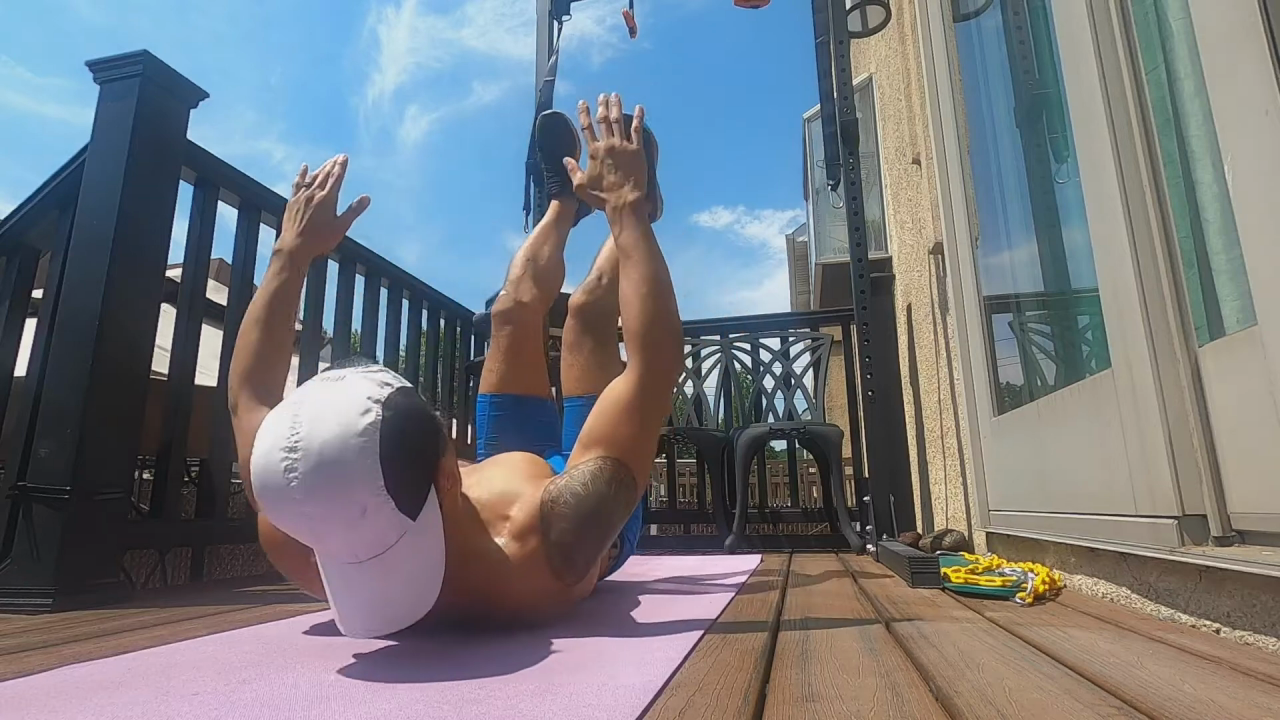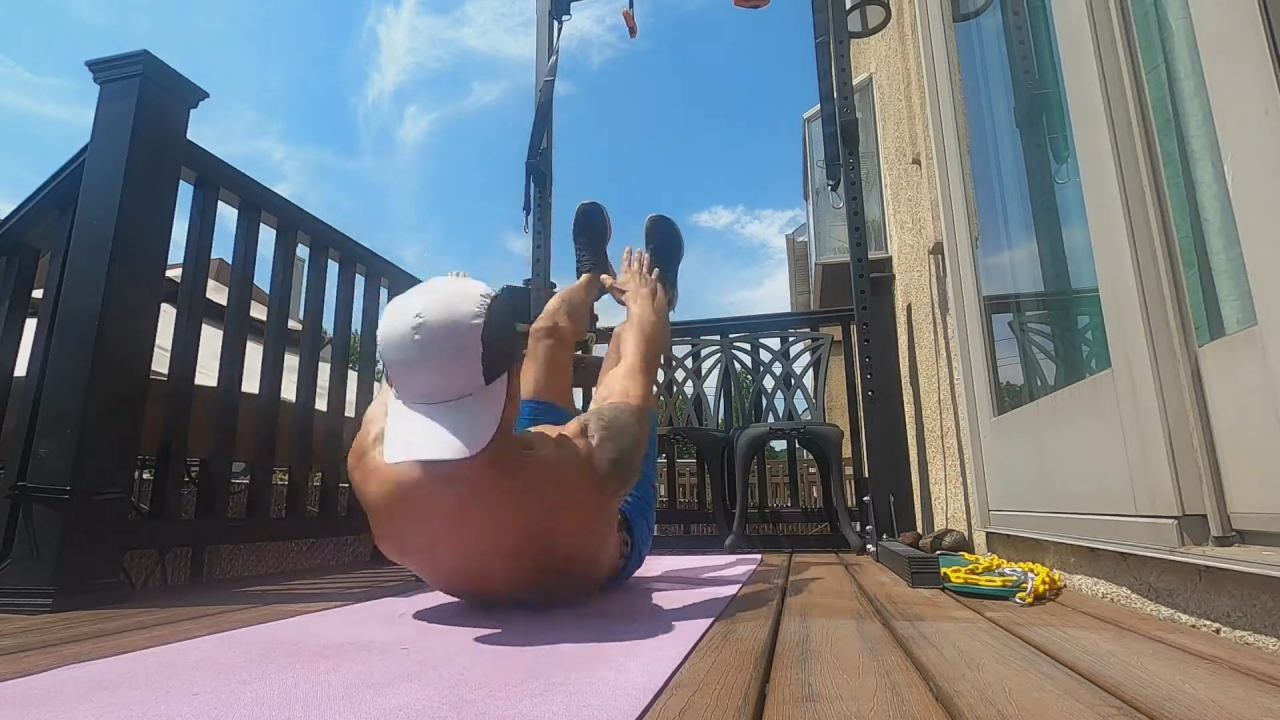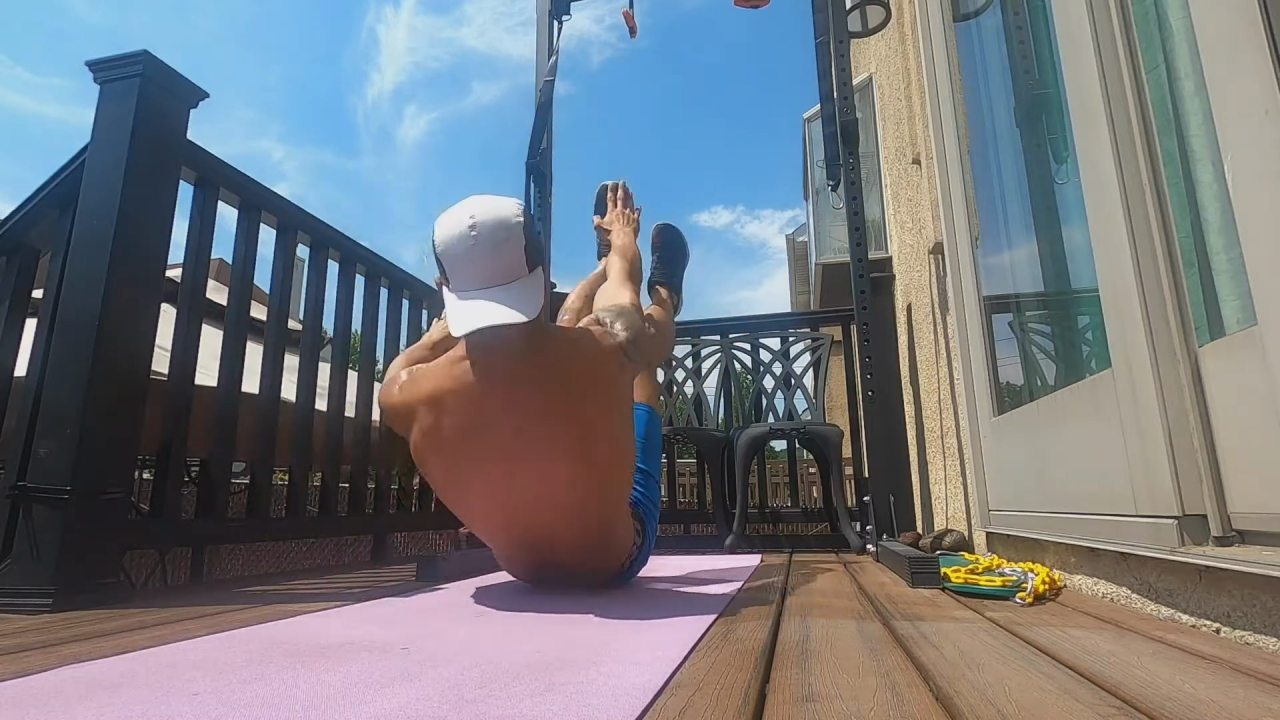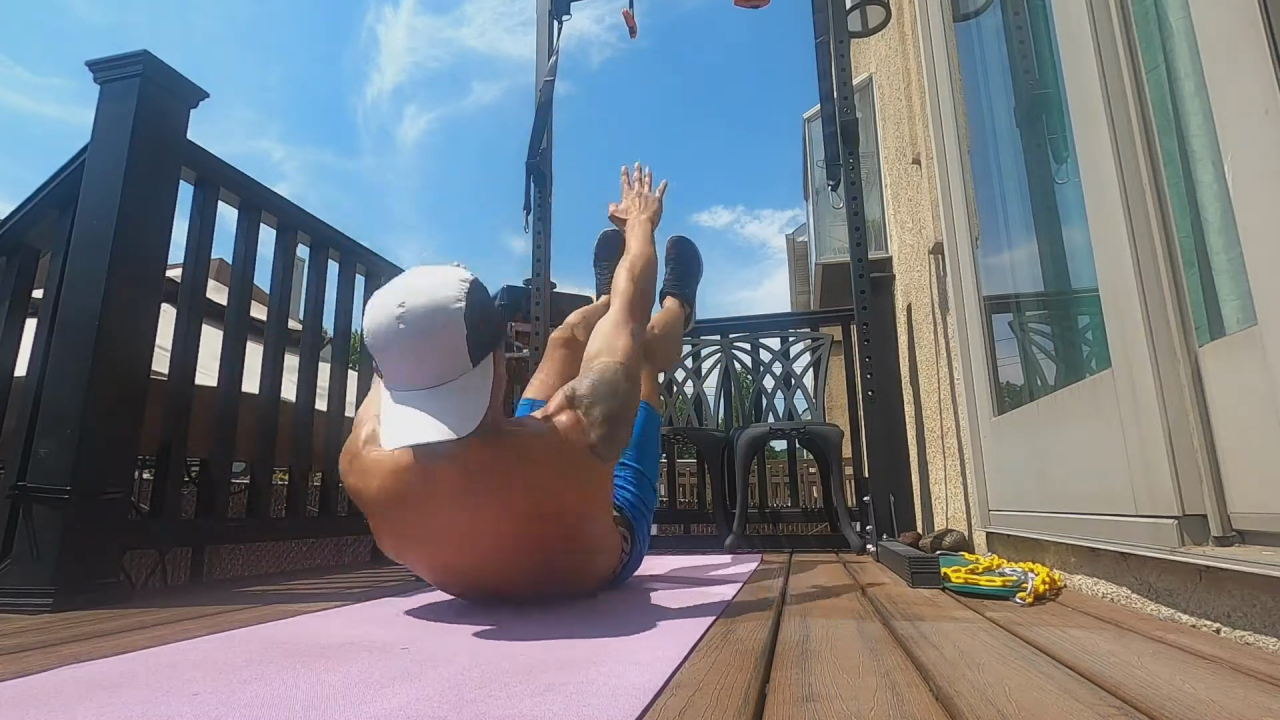
dt=0.3s
person 1, frame 1
left shoulder: (297, 545)
right shoulder: (547, 553)
left elbow: (249, 396)
right elbow: (657, 365)
left wrist: (291, 253)
right wrist: (626, 205)
left knee: (513, 309)
right knee: (588, 311)
left ankle: (564, 205)
right ankle: (639, 206)
person 1, frame 2
left shoulder: (374, 466)
right shoulder: (585, 460)
left elbow: (390, 388)
right elbow: (635, 370)
left wrist: (427, 326)
right wrist: (638, 299)
right hip: (600, 567)
left knee: (552, 331)
right knee: (626, 348)
left ankle: (588, 280)
right ankle: (656, 296)
person 1, frame 3
left shoulder: (409, 393)
right shoulder: (604, 347)
right elbow: (626, 280)
left wrist: (445, 324)
right wrist: (623, 239)
left hip: (521, 564)
right hip: (610, 562)
left ankle: (603, 260)
right ankle: (665, 300)
person 1, frame 4
left shoulder: (366, 469)
right shoulder: (573, 433)
left elbow: (391, 373)
right elbow: (629, 318)
left wrist: (410, 318)
right wrist: (642, 226)
left hip: (517, 567)
right hip: (601, 562)
left knee: (566, 339)
right knee: (642, 343)
left ankle: (608, 298)
right ankle: (678, 307)
